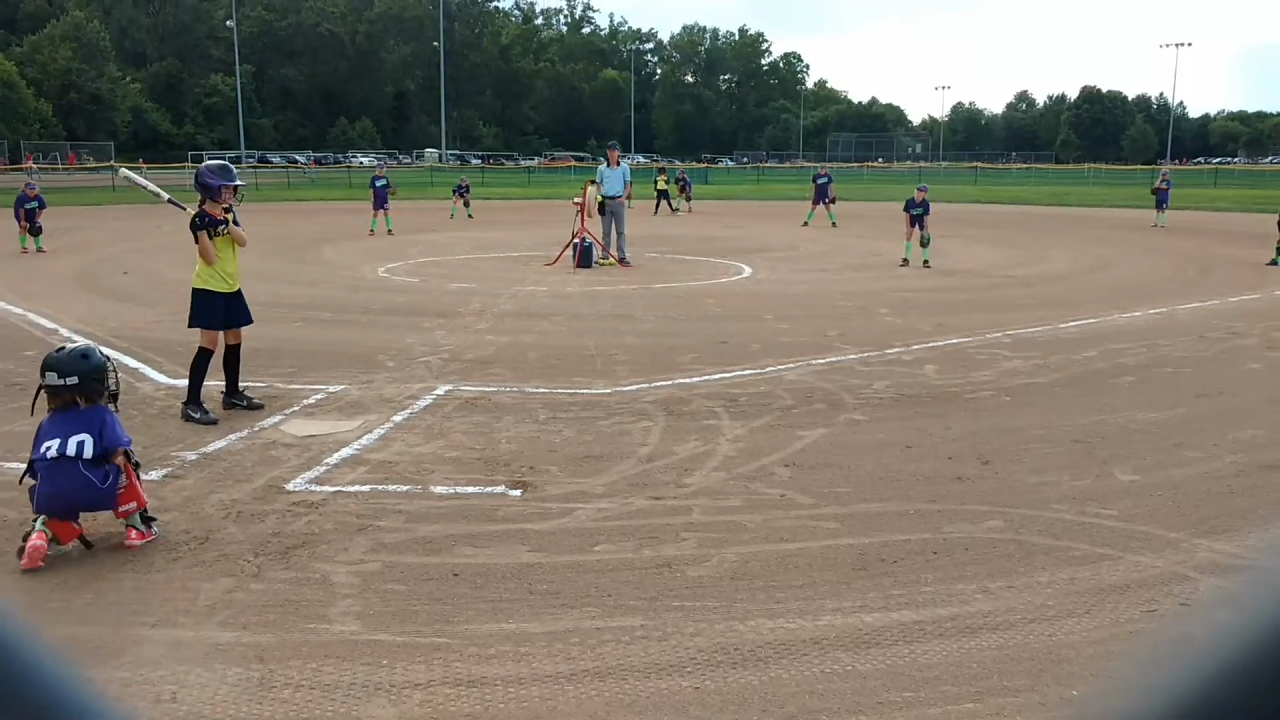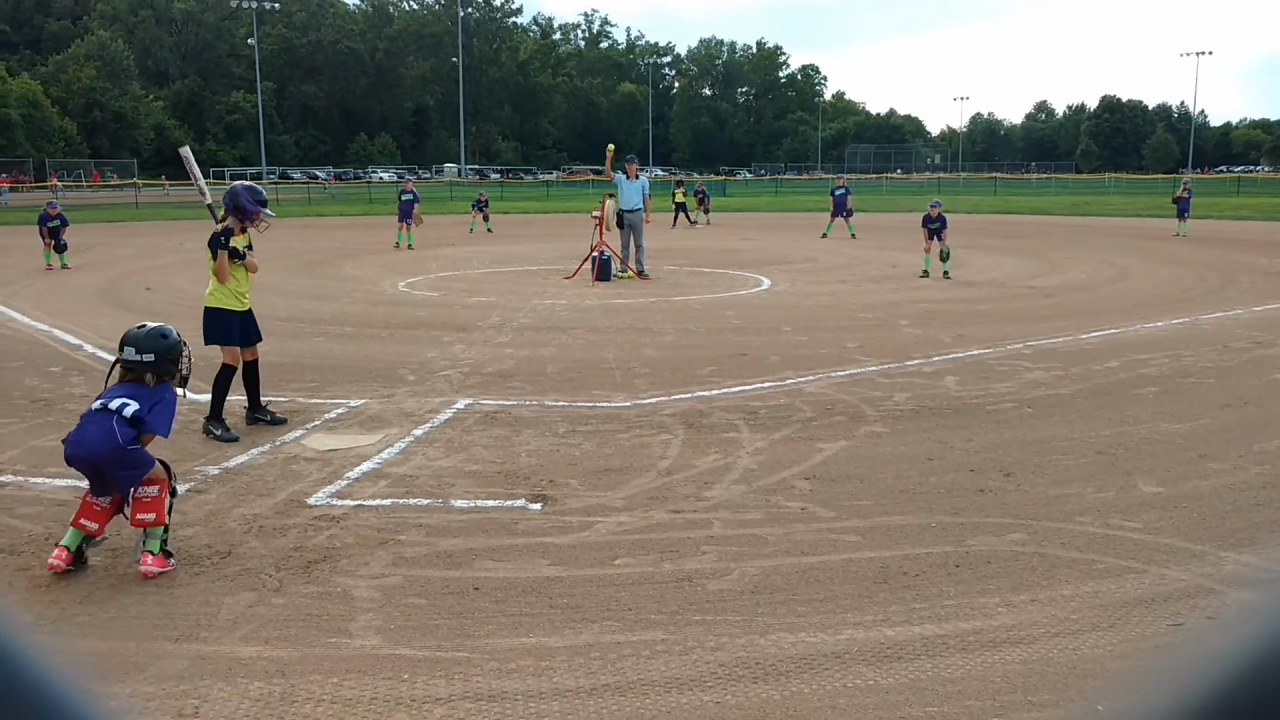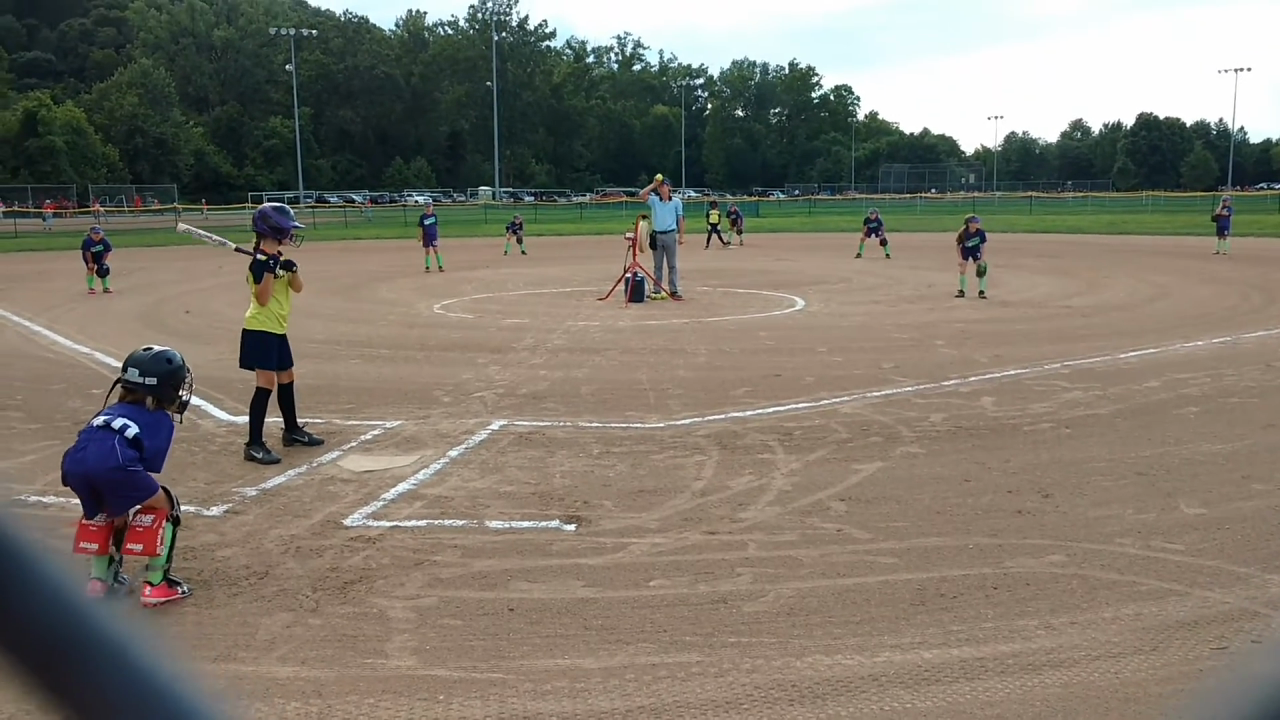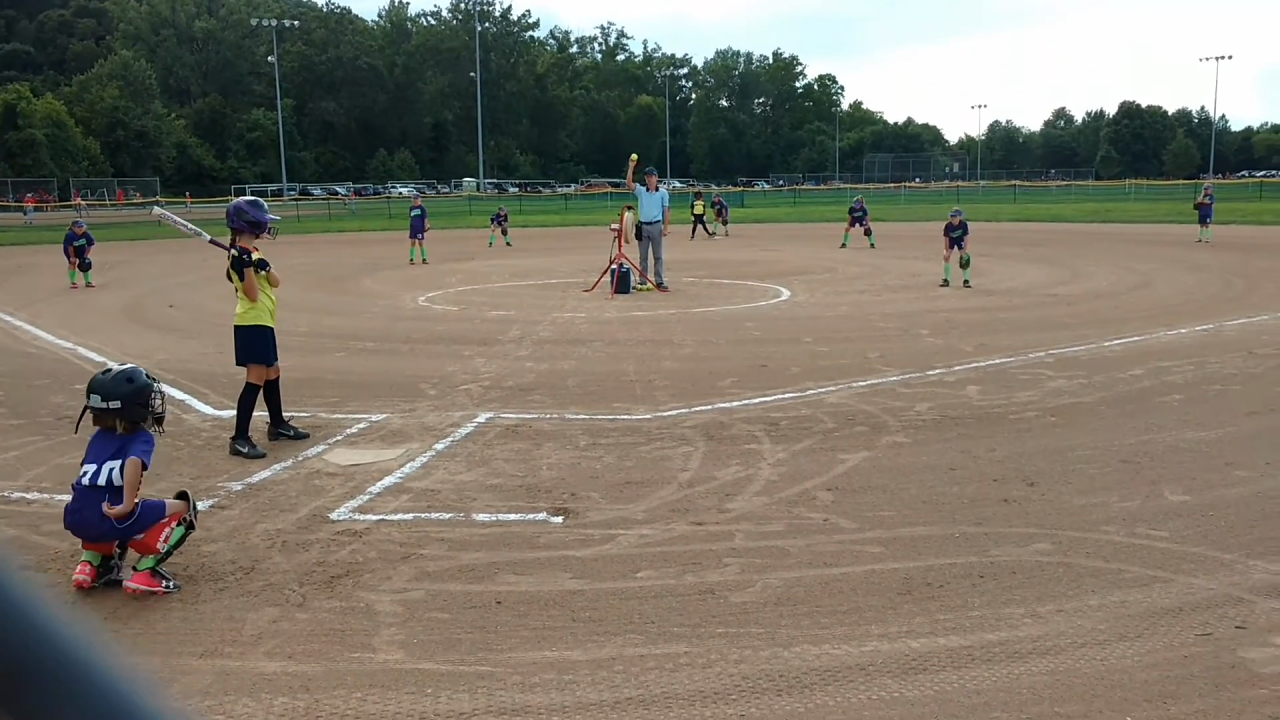
dt=1s
person 1, frame 1
left shoulder: (228, 213)
right shoulder: (199, 219)
left elbow: (243, 241)
right elbow: (209, 258)
left wrist: (224, 224)
right wrist: (202, 229)
left hip: (231, 287)
right hip: (208, 289)
left knee: (234, 340)
right knee: (208, 344)
left ankle: (232, 394)
right ankle: (192, 404)
person 1, frame 2
left shoulder: (244, 234)
right shoulder: (219, 238)
left elbow: (254, 268)
right elbow: (222, 277)
left wrist: (241, 256)
right wrist: (223, 247)
left hip: (242, 305)
right hip: (222, 306)
left knee: (251, 355)
right knee: (232, 360)
left ankle: (255, 409)
right ankle: (214, 420)
person 1, frame 3
left shoulder: (278, 257)
right shoulder: (259, 261)
left elbow: (297, 288)
right elbow: (262, 300)
left wrist: (292, 269)
right wrist: (269, 271)
left hip: (277, 328)
right hip: (260, 329)
left knee: (287, 378)
right knee: (266, 383)
left ankle: (292, 430)
right ankle: (254, 445)
person 1, frame 4
left shoulder: (253, 252)
right shoulder: (239, 256)
left elbow: (275, 283)
right elbow: (253, 295)
left wrist: (265, 267)
right wrist: (248, 267)
left hip: (263, 322)
right hip: (252, 323)
left knee: (272, 373)
right knee: (256, 378)
left ankle: (277, 425)
right ankle: (239, 439)
person 2, frame 1
left shoulder: (48, 422)
right shoulder: (102, 414)
left elbow: (36, 468)
right elbow: (116, 453)
right wrist: (117, 460)
left hip: (47, 498)
right hip: (89, 492)
left knee: (61, 508)
right knee: (123, 464)
left ankle: (40, 534)
right ankle: (137, 527)
person 2, frame 2
left shoulder: (115, 389)
right shoulder: (165, 393)
right elbow: (147, 435)
right wrist: (130, 467)
left hip: (76, 444)
right hip: (112, 442)
left knee: (104, 487)
right knee: (158, 478)
left ankle: (67, 551)
right ankle: (153, 553)
person 2, frame 3
left shoulder: (112, 410)
right shoulder: (161, 420)
right elbow: (147, 468)
right wrist: (123, 507)
left hip: (74, 463)
right hip: (112, 464)
left knee: (108, 510)
right knee: (164, 508)
left ankle: (100, 578)
right ankle: (156, 583)
person 2, frame 4
left shoulder: (98, 437)
right shoulder: (142, 437)
left elbow: (92, 484)
right elbow: (133, 462)
right wrist: (128, 504)
left hip: (76, 520)
right hip: (111, 520)
right knee: (184, 507)
left ankle: (91, 564)
right ankle: (145, 571)
